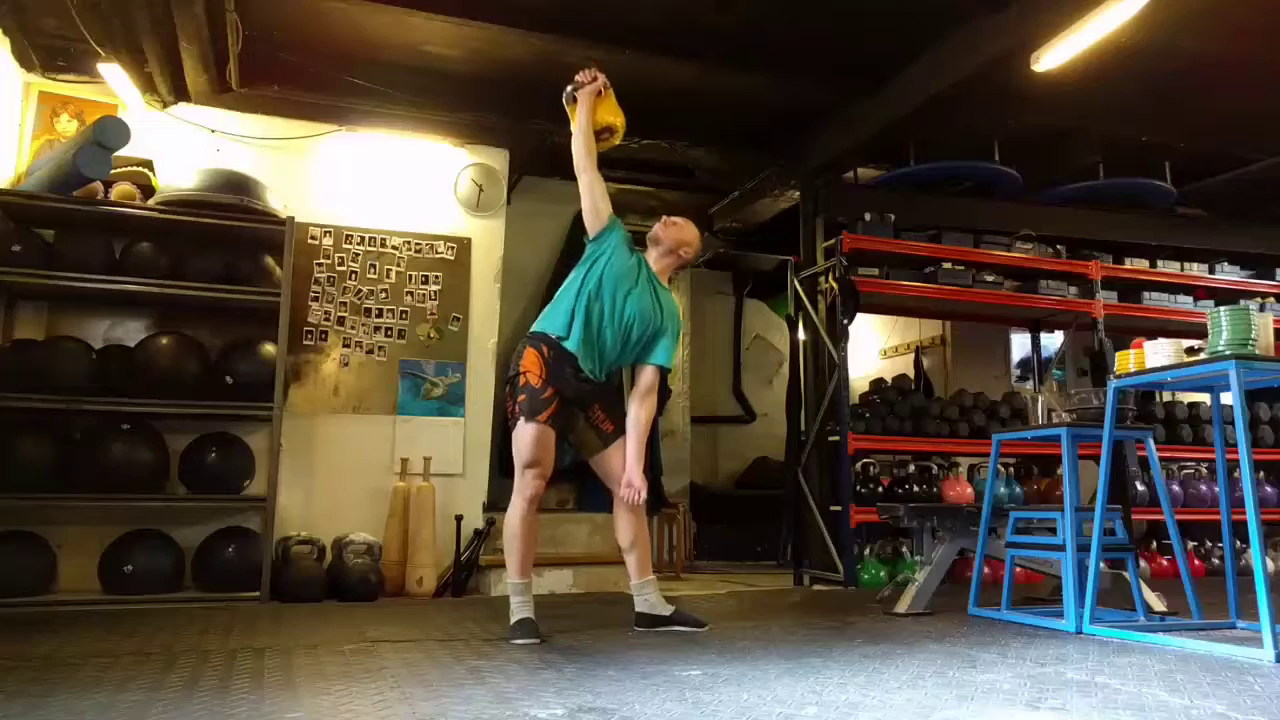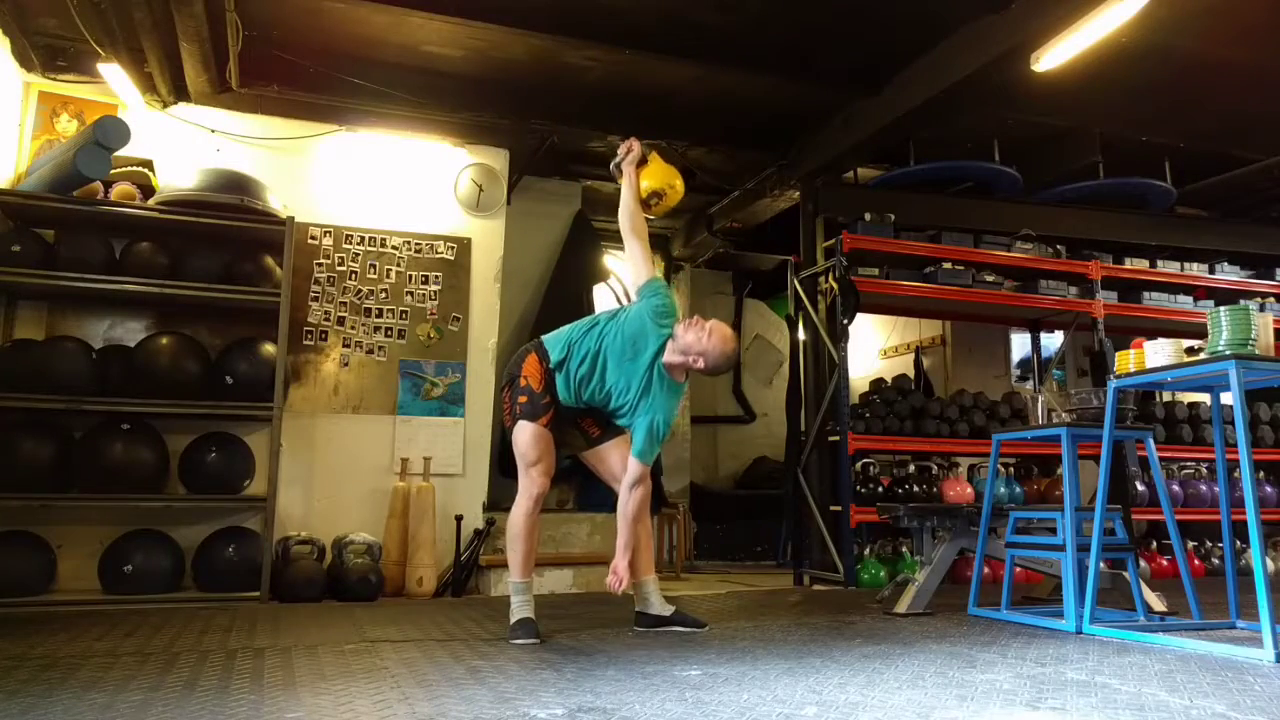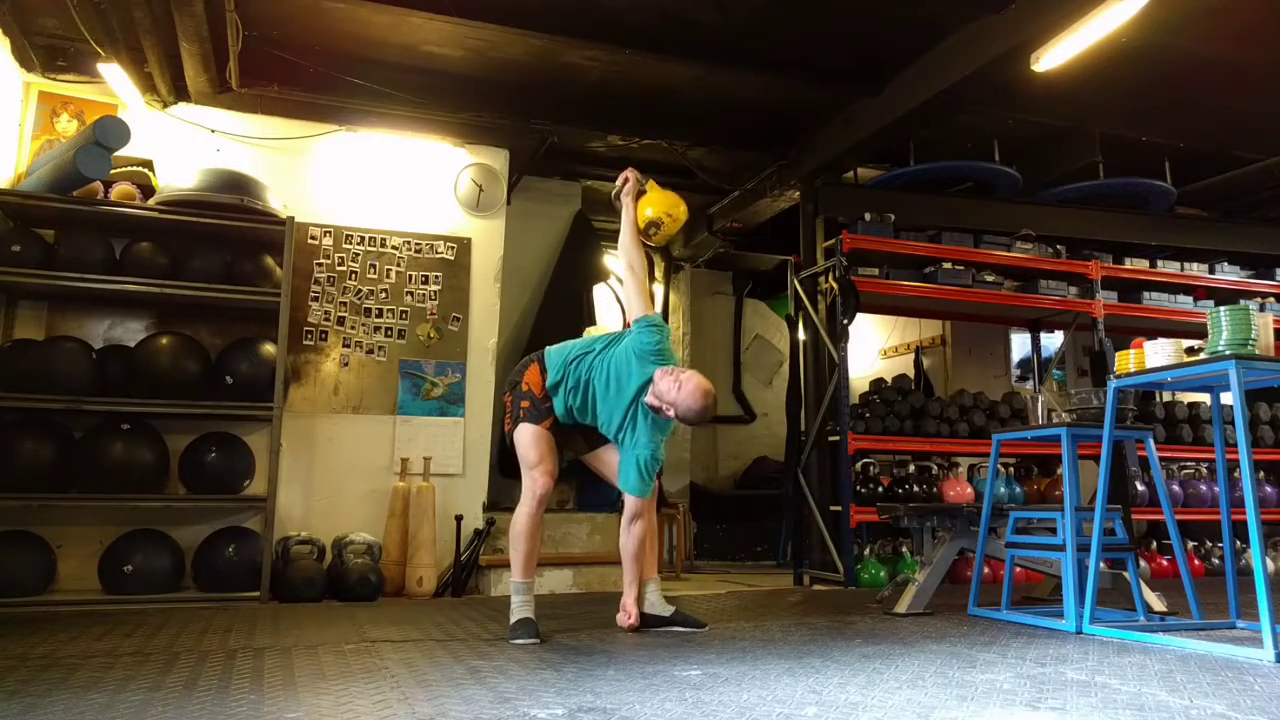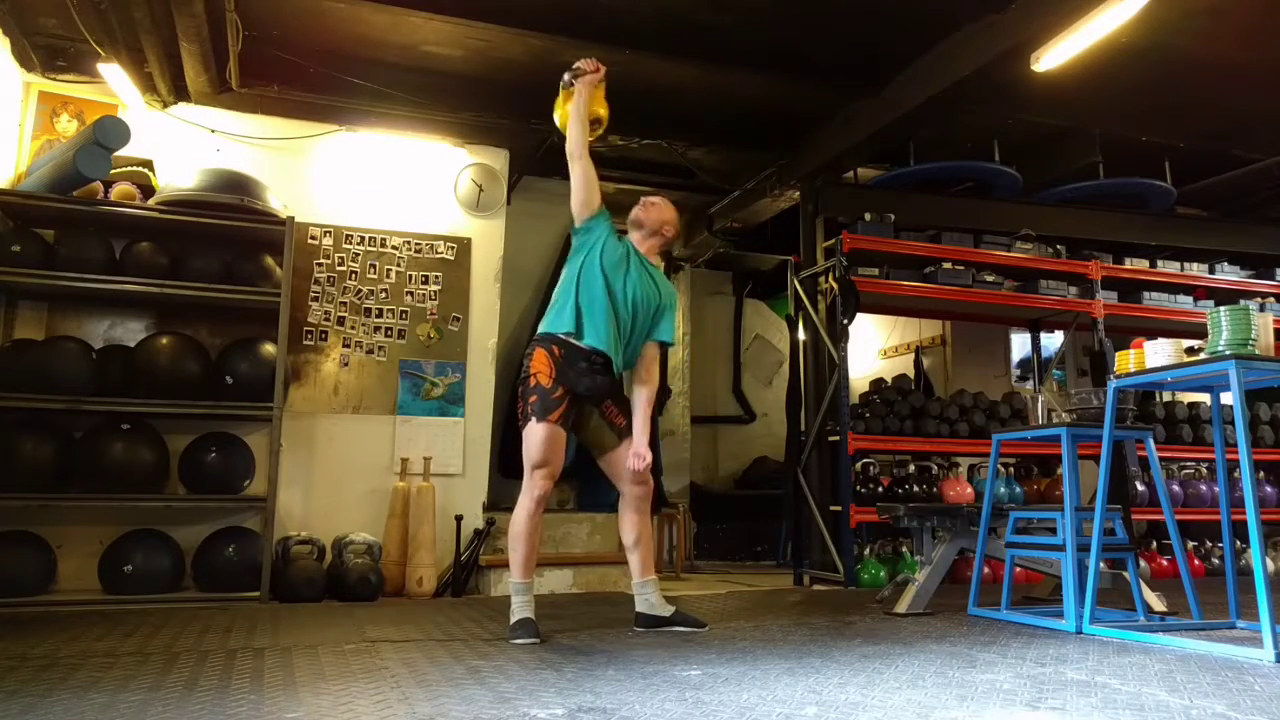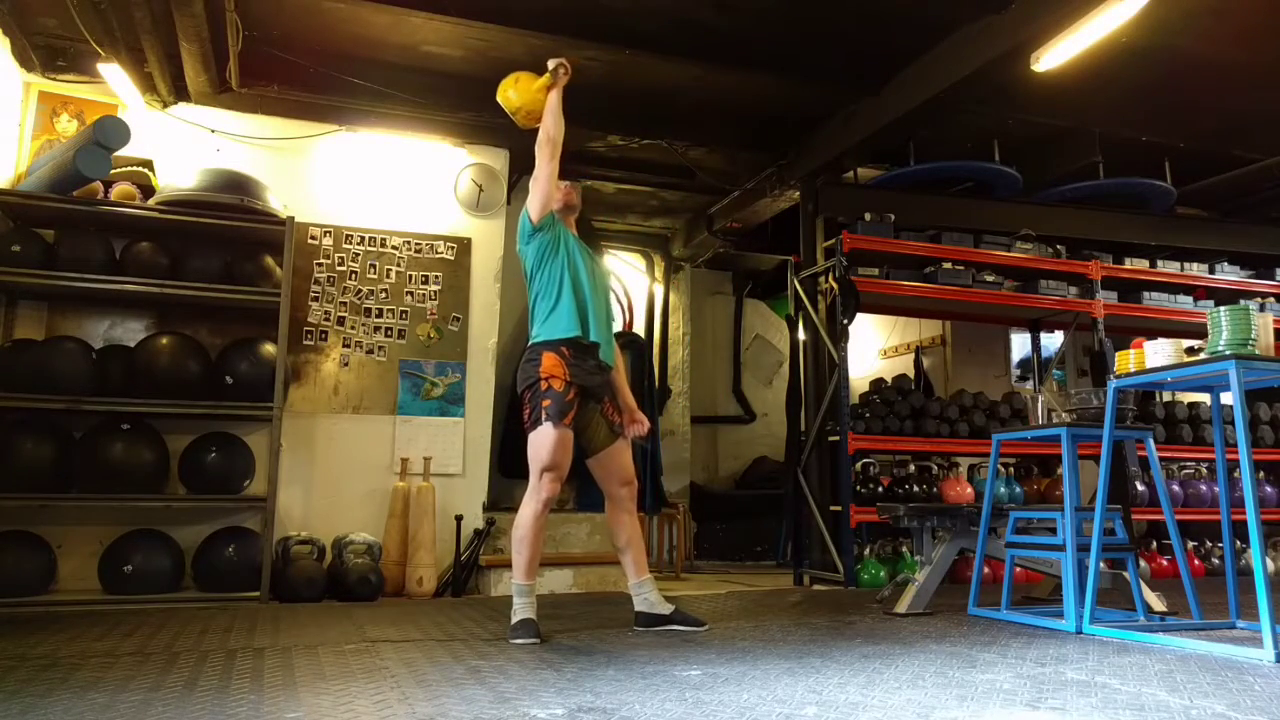
dt=1s
person 1, frame 1
left shoulder: (667, 317)
right shoulder: (615, 246)
left elbow: (644, 393)
right elbow: (586, 168)
left wrist: (636, 461)
right wrist: (586, 100)
left hip: (592, 385)
right hip: (543, 360)
left knee: (631, 488)
right knee: (531, 484)
left ankle: (649, 605)
right ankle: (520, 610)
person 1, frame 2
left shoulder: (660, 403)
right shoulder: (660, 314)
left elbow: (634, 484)
right elbow: (634, 237)
left wrist: (623, 556)
right wrist: (630, 171)
left hip: (582, 402)
right hip: (538, 371)
left knee: (633, 481)
right knee: (535, 486)
left ankle: (650, 604)
right ankle: (520, 610)
person 1, frame 3
left shoulder: (647, 440)
right shoulder: (652, 348)
left elbow: (634, 516)
right elbow: (633, 270)
left wrist: (630, 595)
right wrist: (628, 202)
left hip: (580, 414)
right hip: (539, 381)
left knee: (644, 493)
right knee: (539, 486)
left ankle: (650, 602)
right ankle: (521, 609)
person 1, frame 4
left shoulder: (661, 291)
right shoulder: (597, 234)
left elbow: (647, 369)
right elbow: (577, 157)
left wrist: (640, 434)
right wrist: (584, 88)
left hip: (605, 380)
right hip: (555, 362)
left knee: (639, 485)
right knee: (538, 486)
left ankle: (649, 605)
right ankle: (521, 609)
person 1, frame 5
left shoulder: (590, 260)
right shoulder: (539, 232)
right elbow: (547, 150)
left wrist: (627, 402)
right wrist: (556, 87)
left hip: (594, 375)
right hip: (554, 363)
left knee: (624, 486)
right knee: (545, 486)
left ankle: (648, 603)
right ankle: (523, 608)
